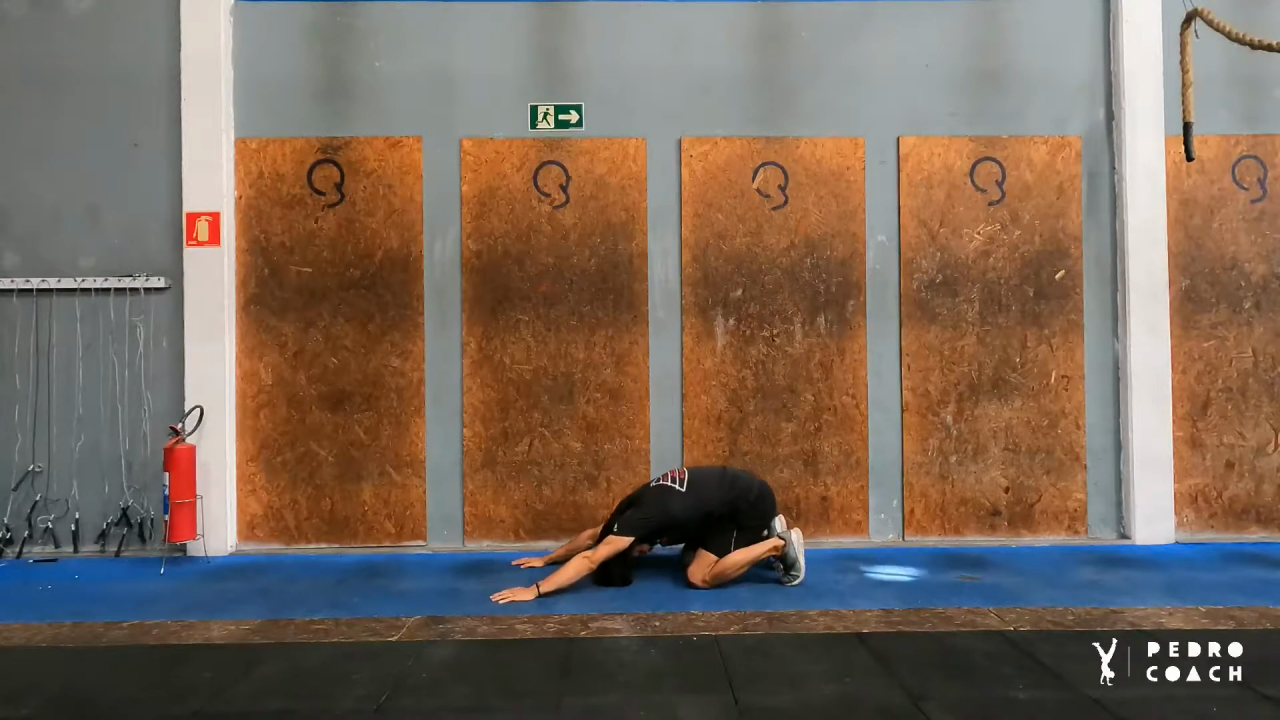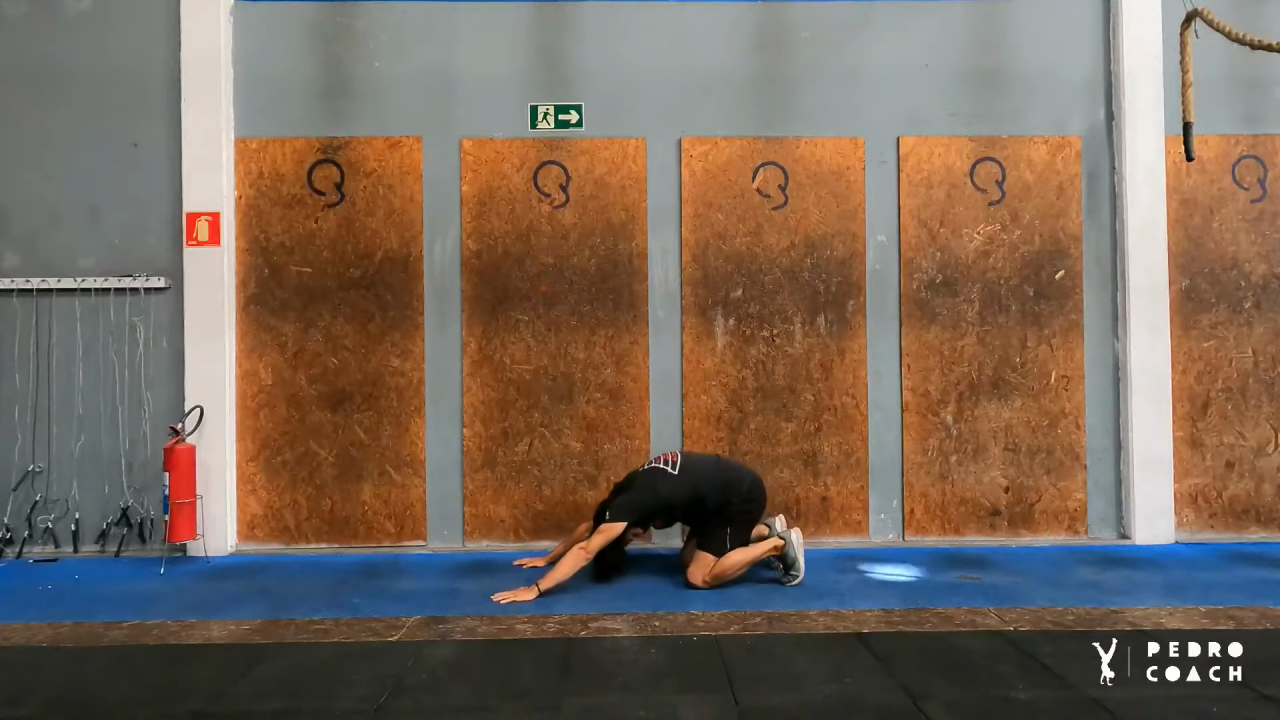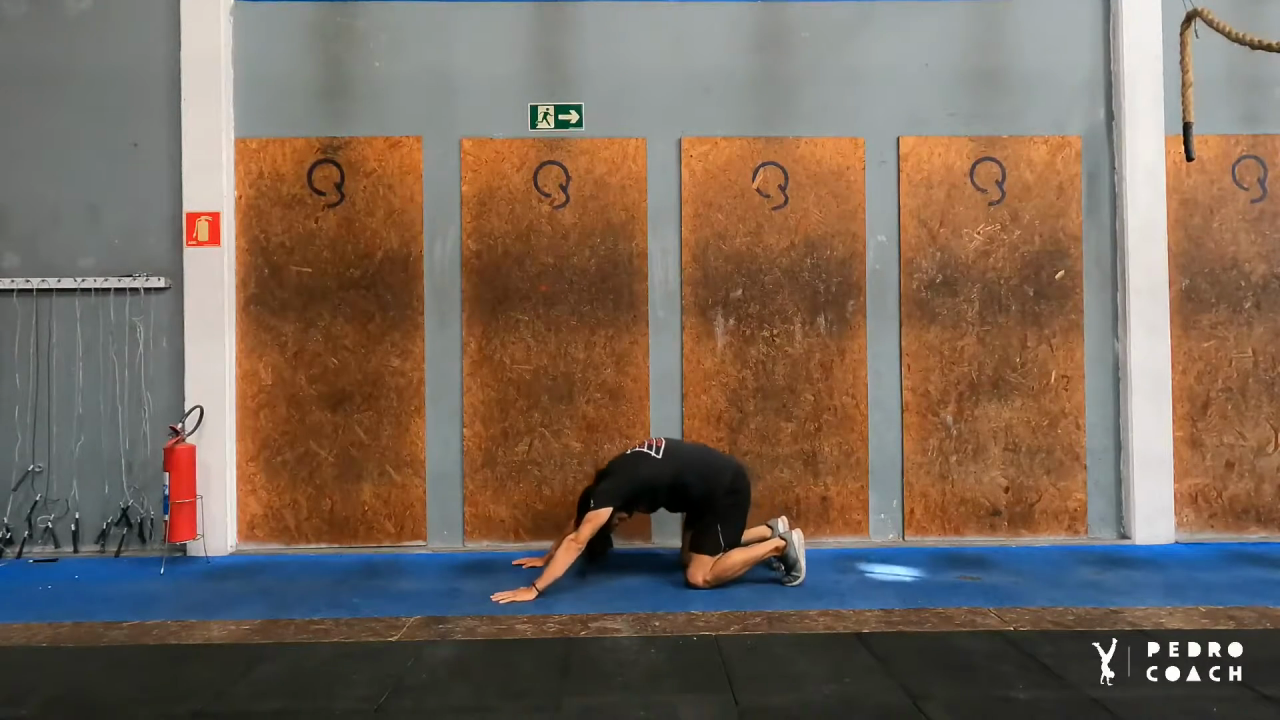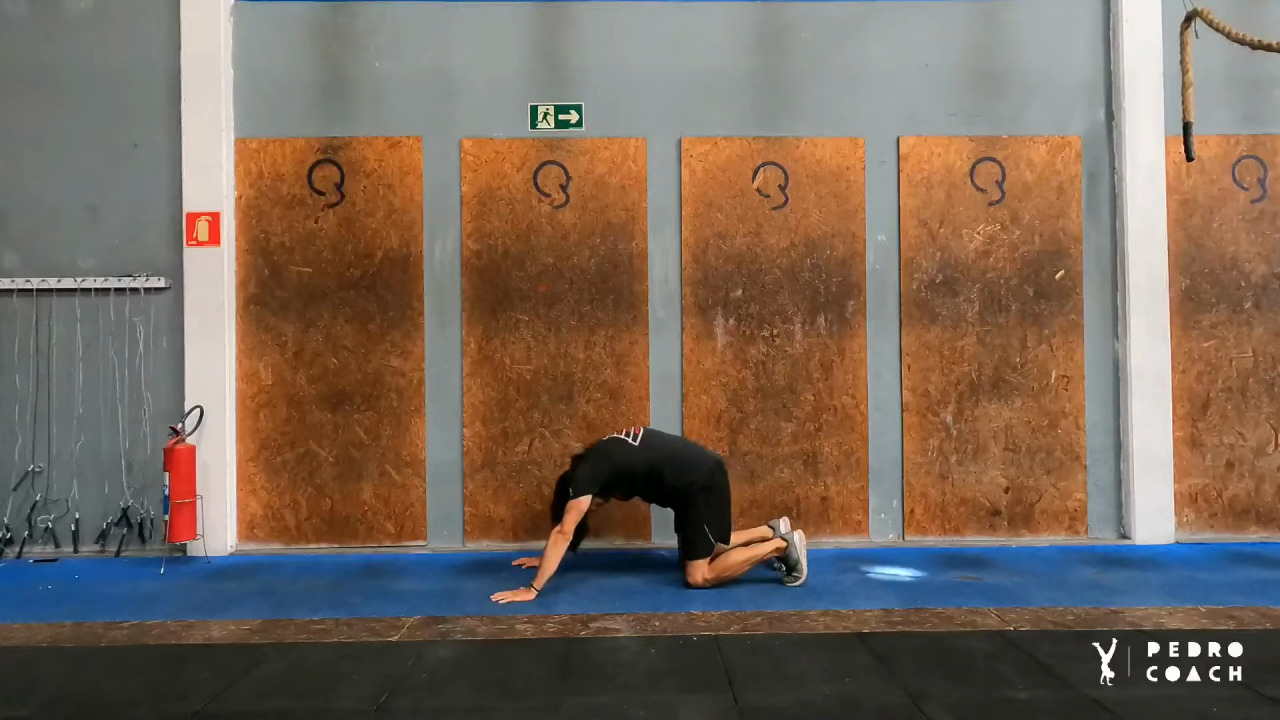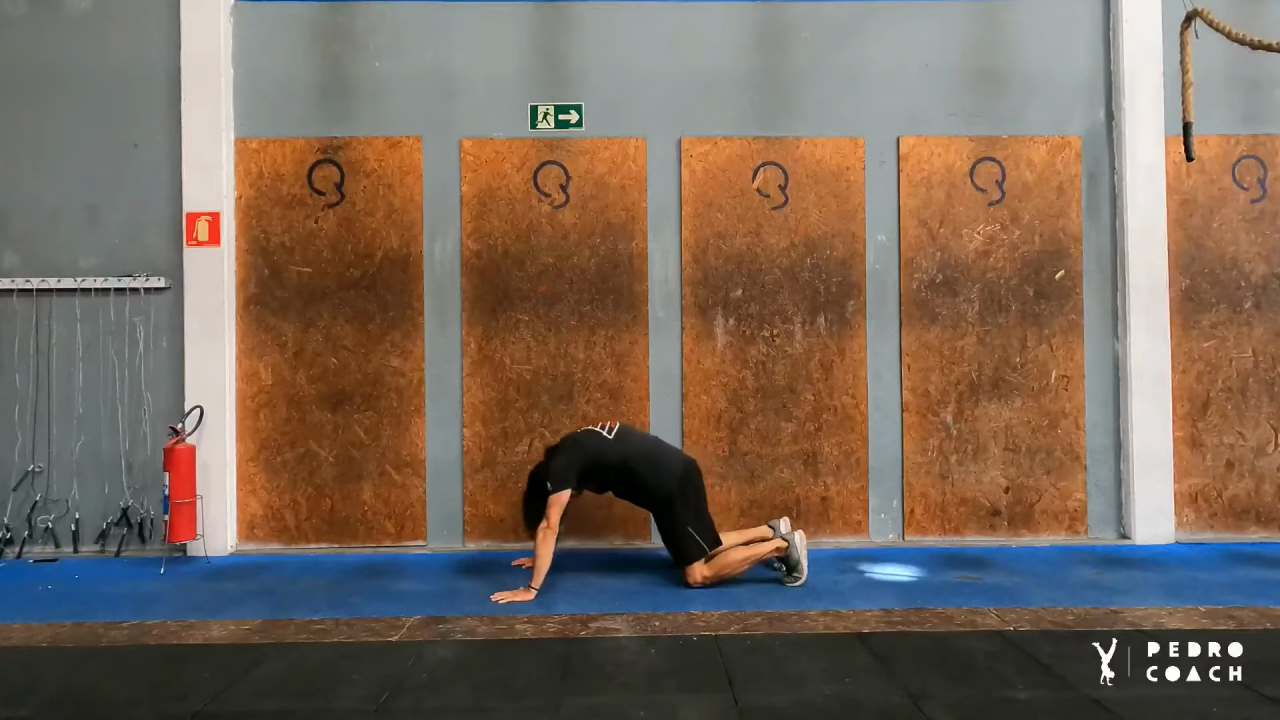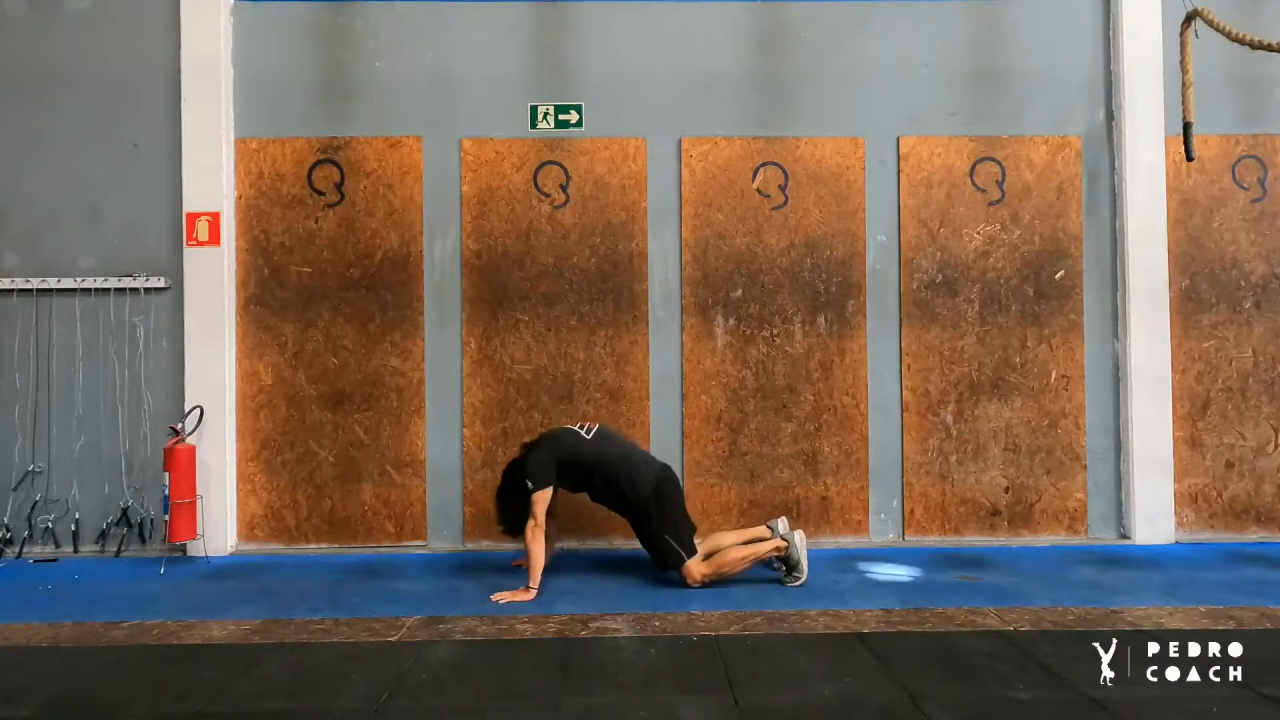
dt=0.3s
person 1, frame 1
left shoulder: (640, 517)
right shoulder: (636, 507)
left elbow: (590, 559)
right elbow: (592, 535)
left wrist: (535, 590)
right wrist: (546, 559)
left hip: (750, 502)
right hip: (738, 493)
left knee: (699, 576)
right knee: (691, 558)
left ankle: (779, 544)
right ankle: (766, 530)
person 1, frame 2
left shoulder: (630, 503)
right shoulder: (630, 492)
left elbow: (586, 550)
right elbow: (588, 528)
left wrist: (535, 589)
right wrist: (547, 559)
left hip: (742, 496)
right hip: (728, 489)
left knee: (699, 576)
right knee: (689, 558)
left ankle: (778, 544)
right ankle: (766, 530)
person 1, frame 3
left shoulder: (610, 489)
right shoulder: (616, 477)
left elbow: (577, 542)
right elbow: (577, 533)
left wrist: (534, 589)
right wrist: (547, 559)
left hip: (725, 487)
right hip: (713, 482)
left knee: (699, 576)
right knee: (690, 557)
left ankle: (780, 544)
right ankle: (770, 531)
person 1, frame 4
left shoulder: (585, 475)
right shoulder: (594, 465)
left elbow: (563, 532)
right elbow: (565, 531)
left wrist: (533, 589)
right wrist: (544, 558)
left hip: (700, 483)
right hip: (697, 475)
left knee: (698, 576)
right knee: (697, 552)
left ankle: (781, 545)
right ankle: (772, 531)
person 1, frame 5
left shoulder: (560, 466)
right shoulder: (570, 454)
left elbow: (548, 527)
right elbow: (552, 526)
left wrist: (532, 588)
right wrist: (539, 559)
left hip: (672, 483)
right hip: (673, 474)
left knee: (698, 575)
right knee: (700, 549)
left ankle: (782, 546)
right ankle: (772, 531)
person 1, frame 6
left shoulder: (536, 461)
right shoulder: (550, 451)
left elbow: (536, 525)
right elbow: (550, 518)
left wrist: (531, 588)
right wrist: (540, 557)
left hip: (647, 492)
right hip: (652, 481)
left knee: (696, 573)
right knee: (693, 552)
left ankle: (781, 545)
right ankle: (770, 531)
